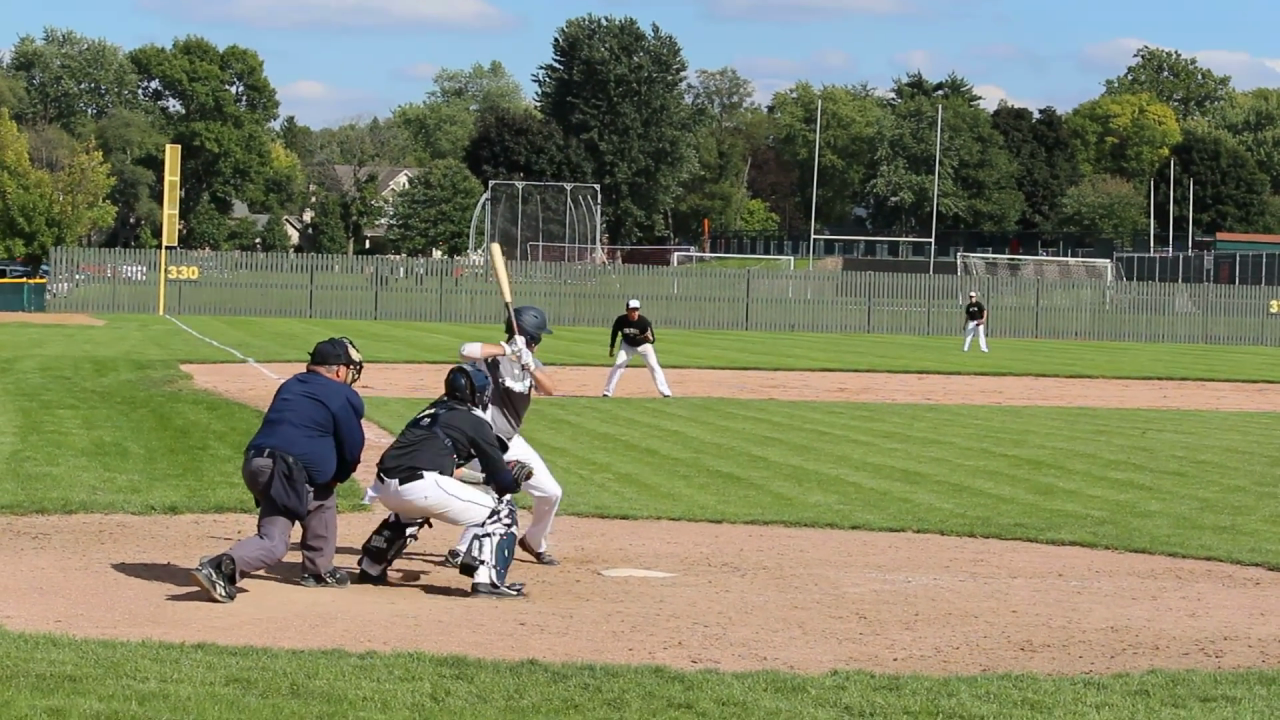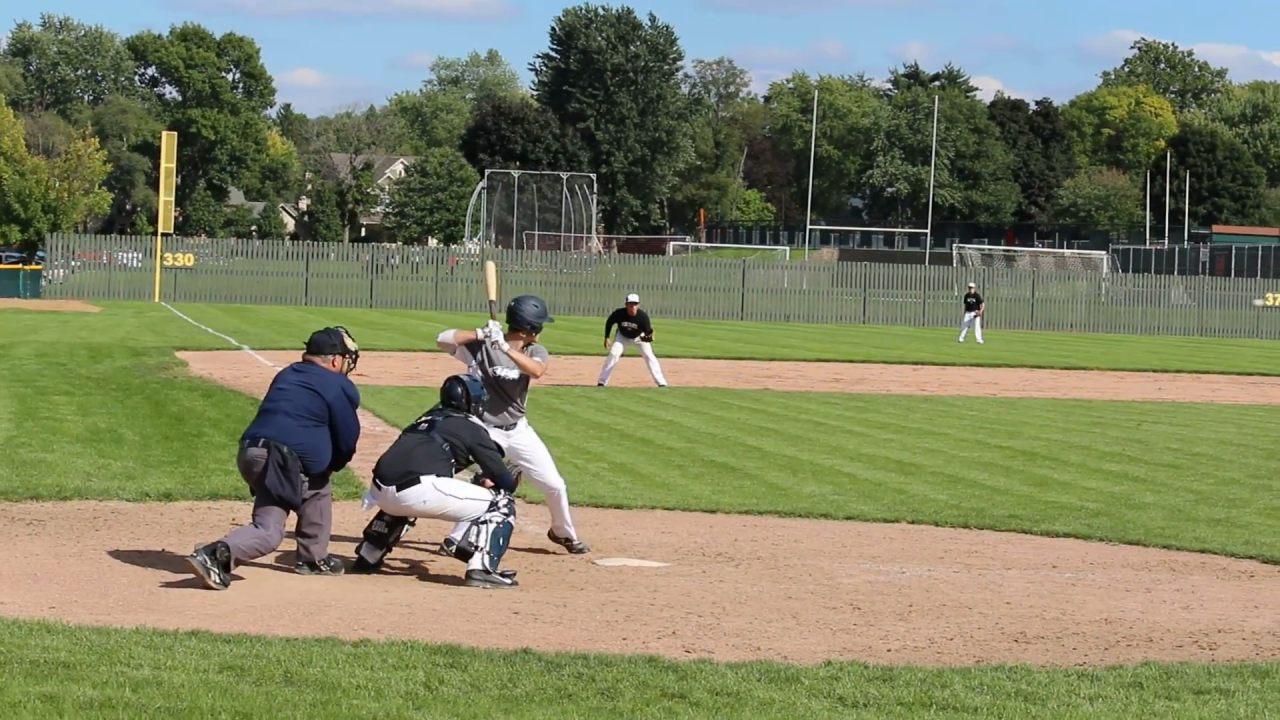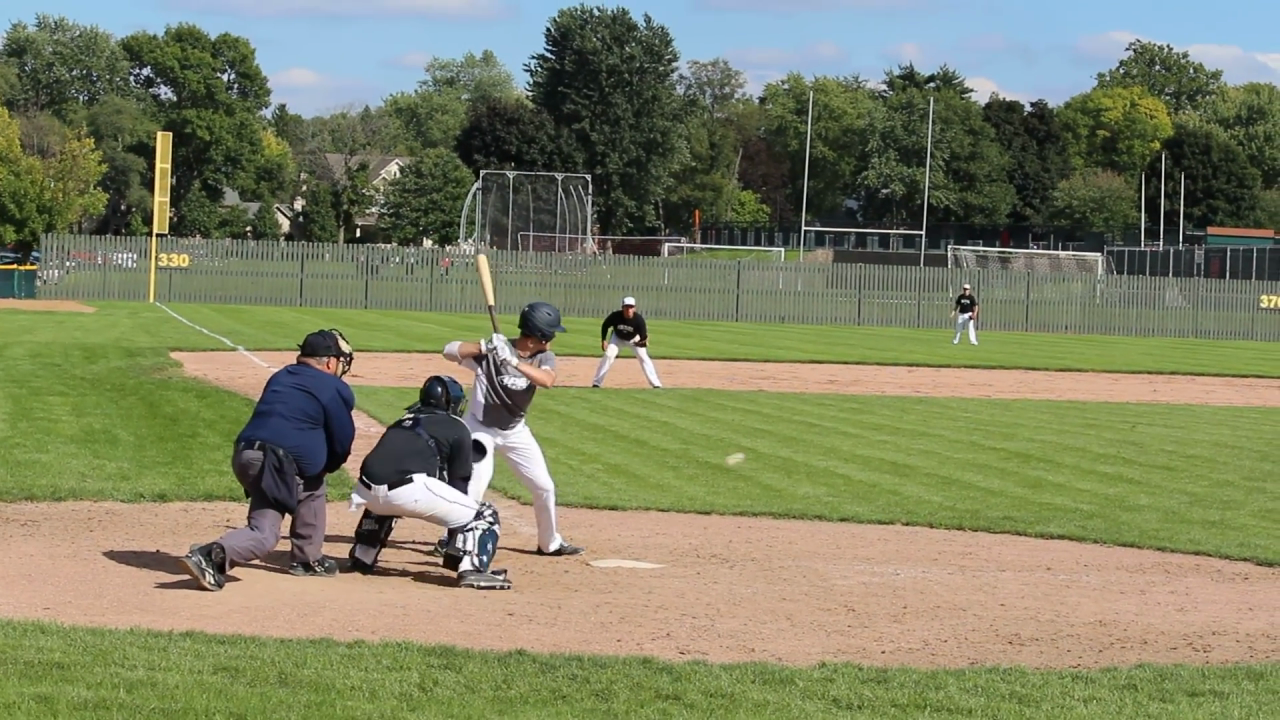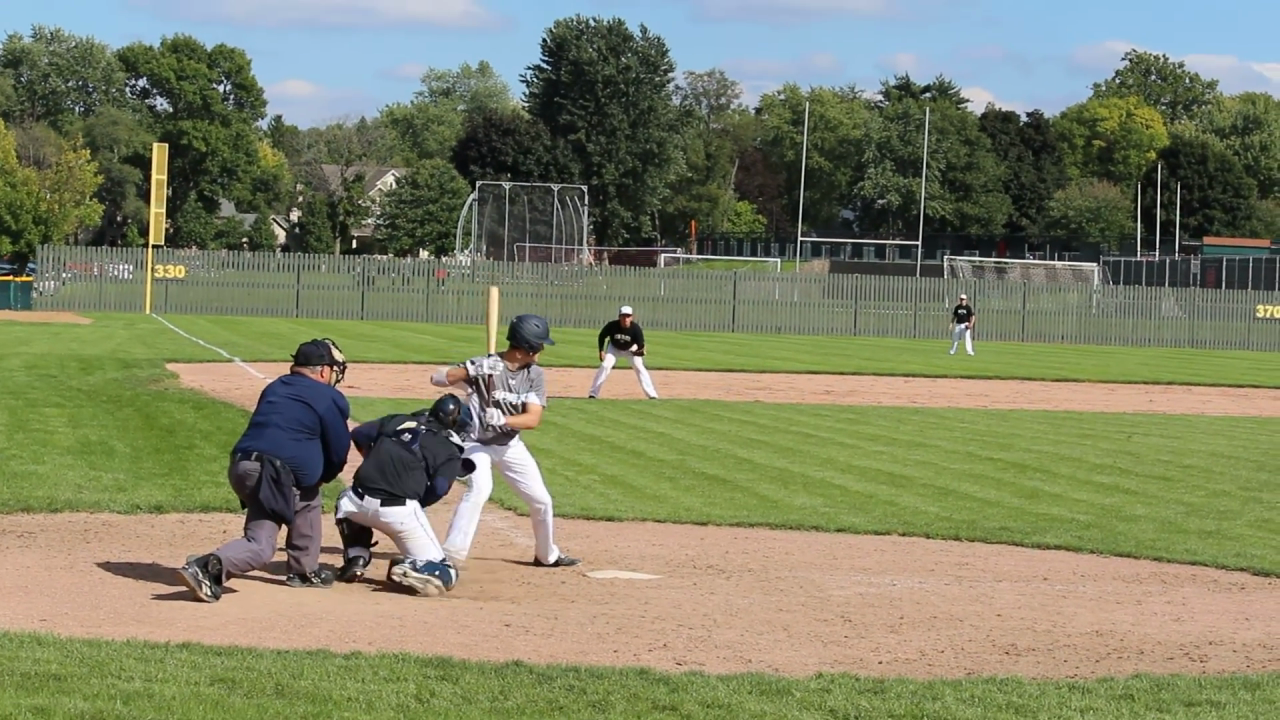
dt=0.3s
person 1, frame 1
left shoulder: (290, 385)
right shoulder: (344, 397)
right elbow: (351, 450)
left wrist: (328, 478)
right wrist: (336, 477)
left hip: (257, 463)
right hip: (286, 472)
left knee: (323, 498)
right knee: (274, 543)
left ankle: (319, 570)
right ankle: (219, 568)
person 1, frame 2
left shoulder: (286, 375)
right shoulder: (340, 387)
right elbow: (347, 441)
left wrist: (324, 466)
right wrist: (332, 466)
left hip: (252, 452)
right hip: (280, 463)
left knee: (318, 485)
right knee: (268, 532)
left ankle: (313, 557)
right ankle: (214, 556)
person 1, frame 3
left shoulder: (280, 377)
right shoulder: (335, 389)
right elbow: (342, 443)
left wrist: (317, 468)
right wrist: (325, 467)
left hip: (245, 455)
right hip: (275, 465)
left knee: (312, 486)
right knee: (264, 535)
left ankle: (308, 559)
right ankle: (209, 556)
person 1, frame 4
left shoulder: (274, 387)
right shoulder: (330, 399)
right elbow: (338, 452)
left wrist: (313, 478)
right wrist: (321, 477)
left hip: (242, 466)
right hip: (272, 477)
left knee: (307, 497)
right knee: (260, 546)
left ankle: (304, 570)
right ankle: (205, 568)
person 2, frame 1
left shoulder: (531, 363)
right shoulder: (489, 359)
left elbow: (550, 389)
right elbow: (466, 351)
left wrist: (529, 367)
right wrist: (508, 351)
left hip: (510, 442)
left knee: (550, 492)
left ankle: (533, 543)
right ankle: (460, 552)
person 2, frame 2
left shoulder: (535, 350)
right shoulder: (481, 346)
left elbow: (537, 371)
right elbow: (443, 339)
left wrist: (504, 347)
right wrist: (481, 333)
left hip: (518, 430)
right hip: (484, 431)
left knee: (553, 483)
left ankle: (563, 532)
right ankle: (455, 540)
person 2, frame 3
left shoulder: (545, 358)
right shoulder: (495, 348)
left elbow: (547, 380)
right elbow: (450, 350)
left wrist: (512, 362)
right wrist: (484, 346)
left hip: (515, 430)
right hip: (481, 426)
left knee: (544, 485)
right knee: (478, 478)
left ankle: (550, 543)
person 2, frame 4
left shoulder: (534, 374)
right shoulder: (483, 364)
left elbow: (533, 418)
right elbow: (438, 378)
left wrist: (503, 420)
right wrist: (473, 371)
left hip: (510, 445)
right hip: (476, 443)
left knee: (541, 500)
right knee: (479, 489)
left ankle: (547, 555)
right ankle: (450, 555)
person 3, frame 1
left shoulder: (431, 412)
right shoulder: (476, 422)
right elbow: (503, 481)
right wrist: (515, 480)
left hip: (386, 484)
right hip: (422, 485)
left knee: (409, 515)
right knee: (501, 513)
left ankle: (371, 569)
right ankle: (488, 581)
person 3, frame 2
left shoulder: (427, 419)
right shoulder: (472, 428)
right elbow: (507, 483)
left wrist: (478, 481)
right wrist: (496, 482)
left hip: (382, 490)
right hip: (418, 489)
right knee: (500, 504)
left ankle: (368, 558)
right ankle: (481, 569)
person 3, frame 3
left shoulder: (406, 418)
right shoulder: (457, 429)
right elbow: (458, 484)
left hip: (370, 487)
right hip: (409, 487)
right knee: (484, 517)
left ankle: (362, 559)
right ankle: (471, 569)
person 3, frame 4
left shoulder: (398, 420)
right shoulder: (451, 451)
left elbow: (358, 435)
right elbow: (438, 489)
left hip: (362, 498)
right hip: (400, 508)
left knee: (347, 501)
right knee: (439, 570)
left ankle: (355, 561)
right ankle: (412, 568)
